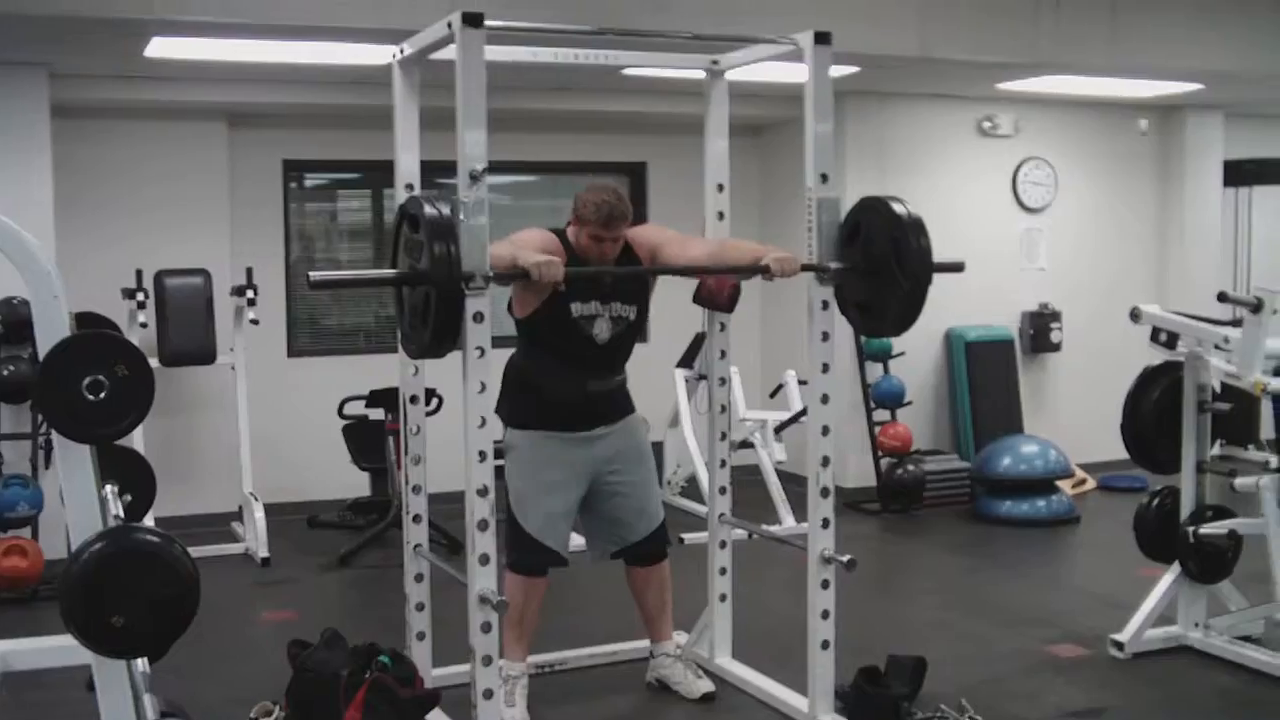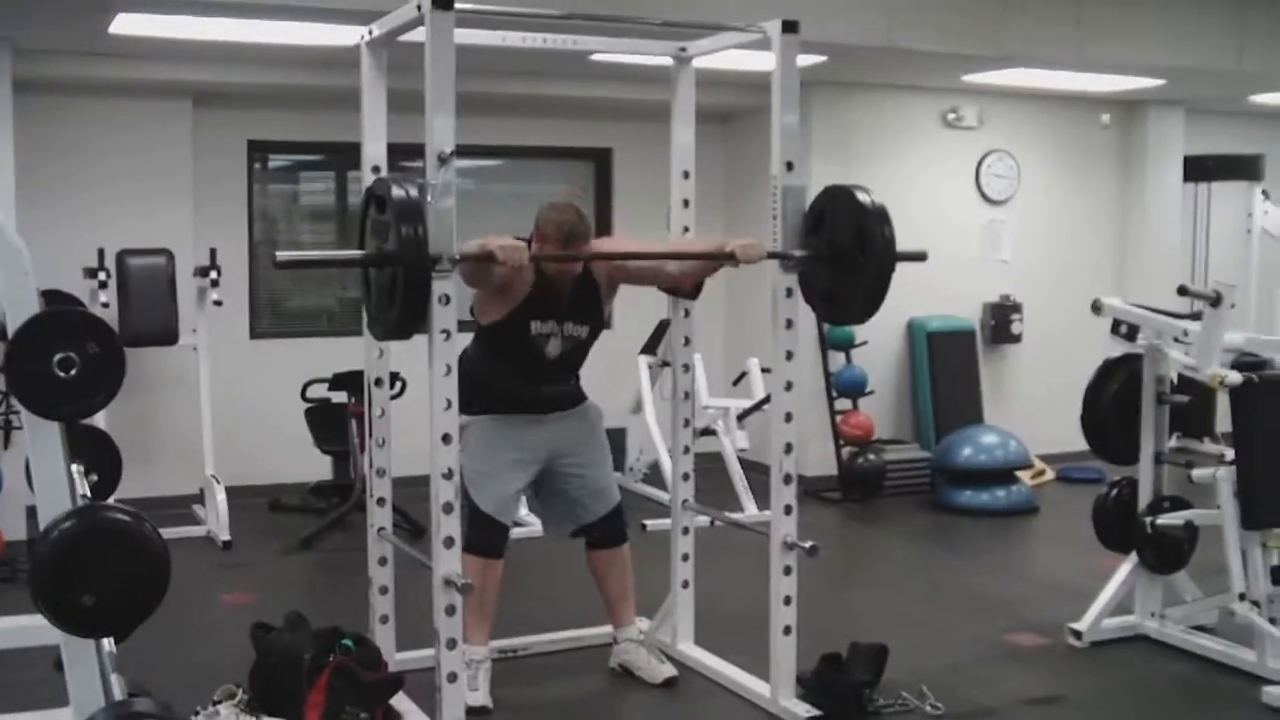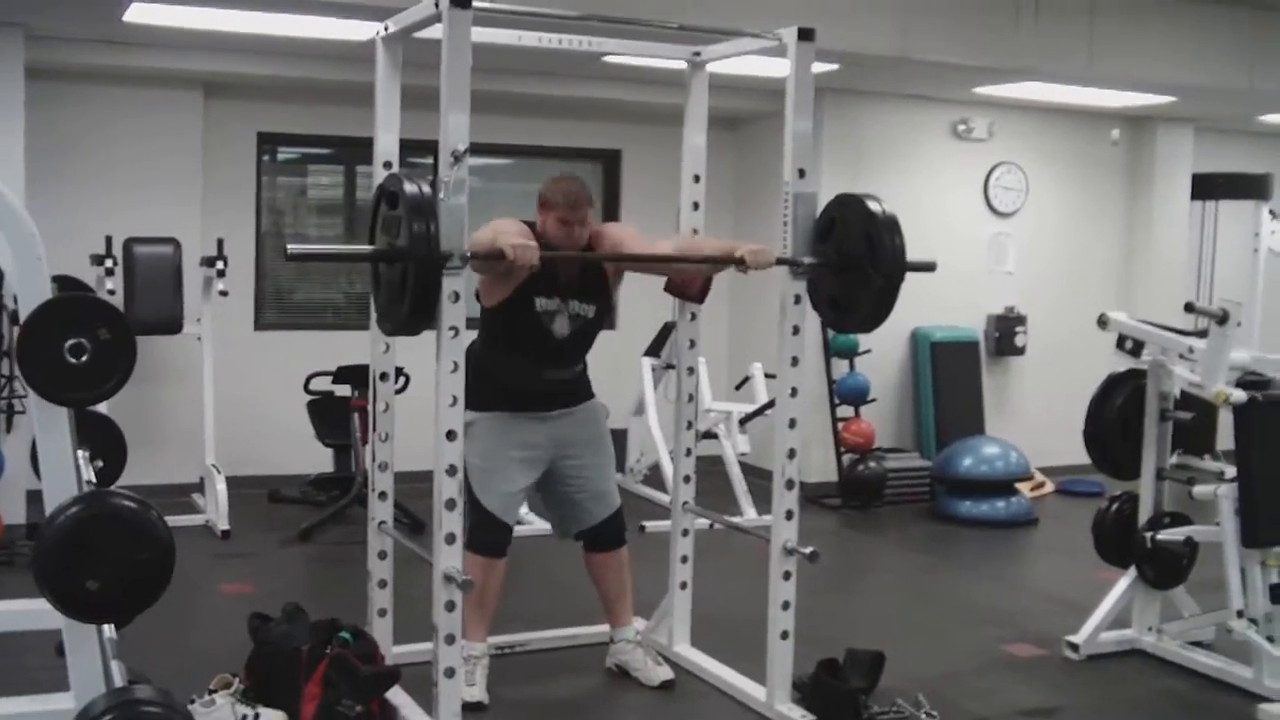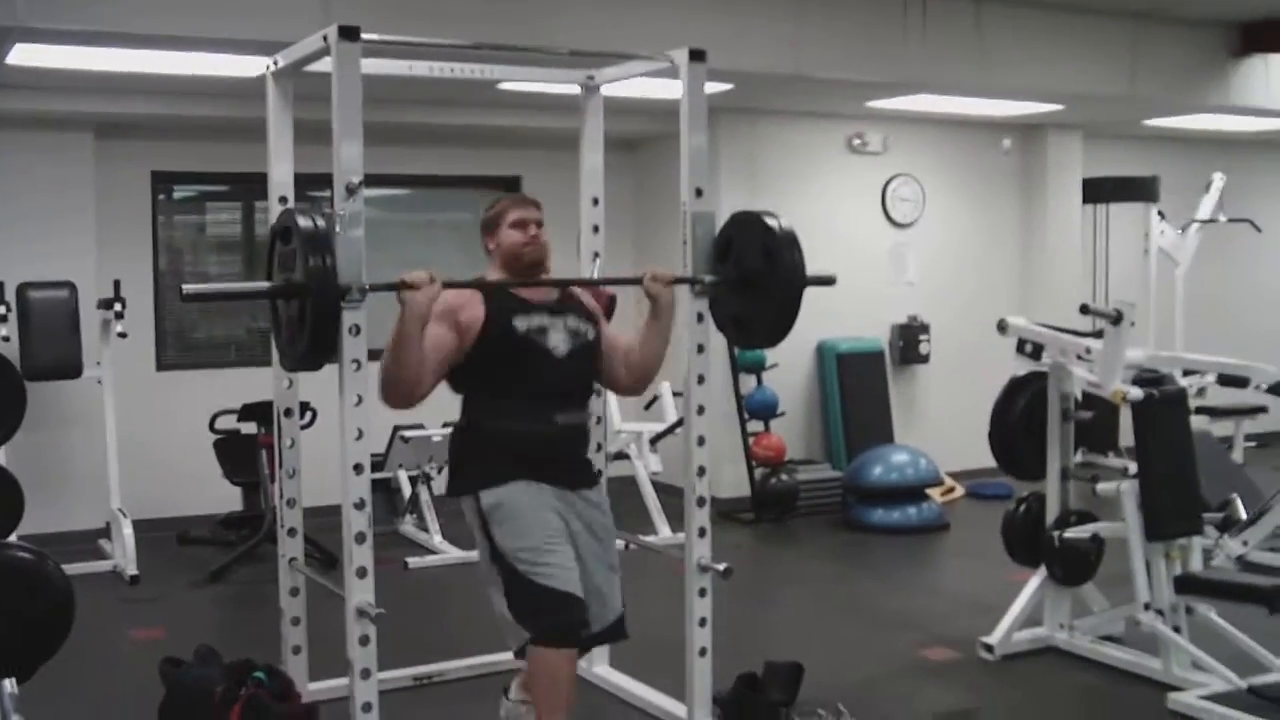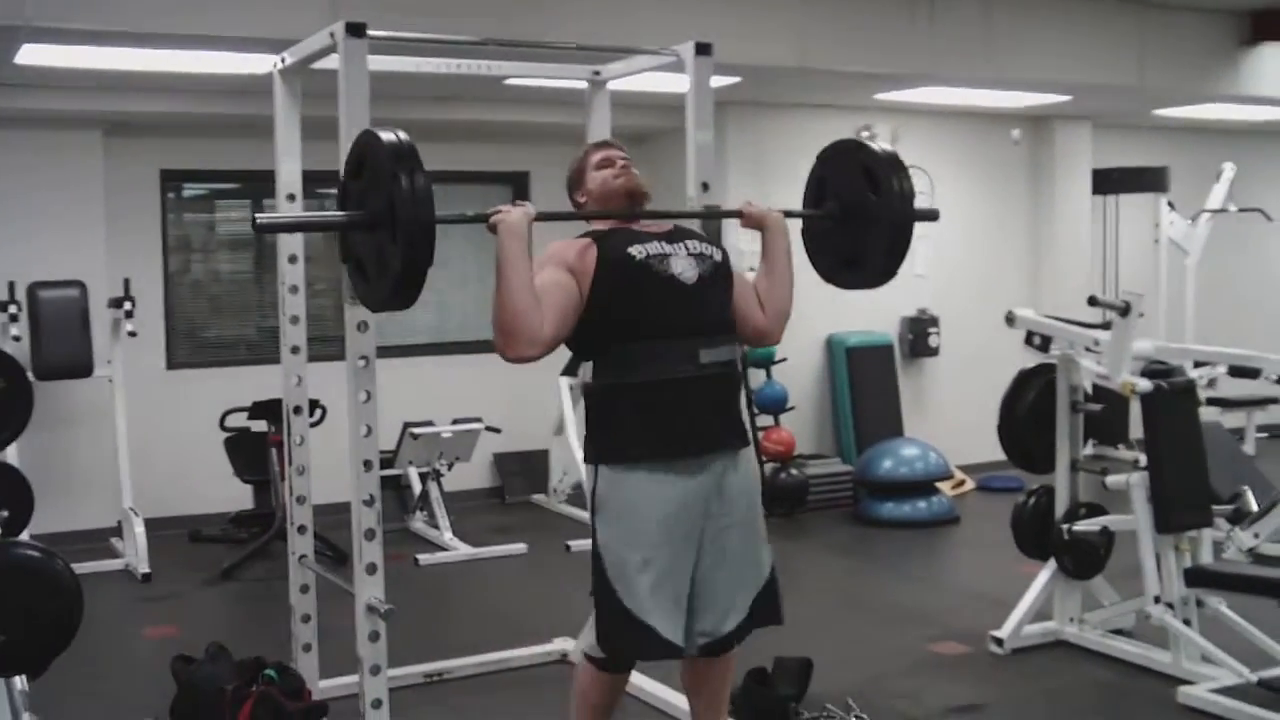
dt=1s
person 1, frame 1
left shoulder: (644, 246)
right shoulder: (544, 247)
left elbow: (707, 250)
right elbow: (494, 256)
left wrist: (765, 255)
right wrist: (524, 260)
left hip: (614, 419)
right hip: (541, 428)
left knee: (648, 540)
right knee: (532, 550)
left ankle: (665, 656)
right ankle: (512, 674)
person 1, frame 2
left shoulder: (604, 262)
right shoulder: (511, 268)
left elbow: (671, 262)
right elbow: (469, 260)
left wrist: (725, 249)
right wrist: (490, 251)
left hip: (568, 410)
right hip: (496, 416)
left knee: (607, 523)
right knee: (487, 531)
left ankle: (628, 642)
right ankle: (474, 661)
person 1, frame 3
left shoulder: (611, 246)
right shoulder: (516, 243)
left elbow: (676, 251)
right elbow: (481, 246)
left wrist: (736, 251)
right wrist: (504, 246)
left hip: (573, 407)
right hip: (500, 412)
left knee: (605, 524)
right knee: (489, 527)
left ankle: (624, 641)
right ankle: (472, 657)
person 1, frame 4
left shoulder: (576, 303)
right shoulder: (464, 306)
left elbow: (632, 377)
right elbow: (401, 393)
left wrist: (661, 306)
right wrist: (414, 312)
left hip: (575, 479)
right hip: (502, 481)
left knee: (600, 617)
right knee: (558, 613)
person 1, frame 5
left shoulder: (701, 244)
right shoulder: (578, 255)
left elbow: (765, 326)
right elbow: (521, 341)
left wrist: (774, 232)
right wrist: (512, 237)
left hip: (725, 455)
right hip: (636, 463)
left knee: (723, 623)
right knee: (625, 630)
